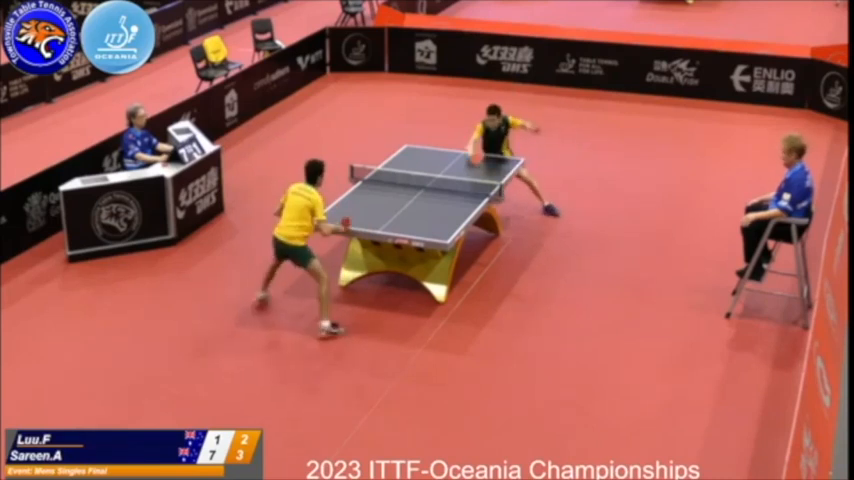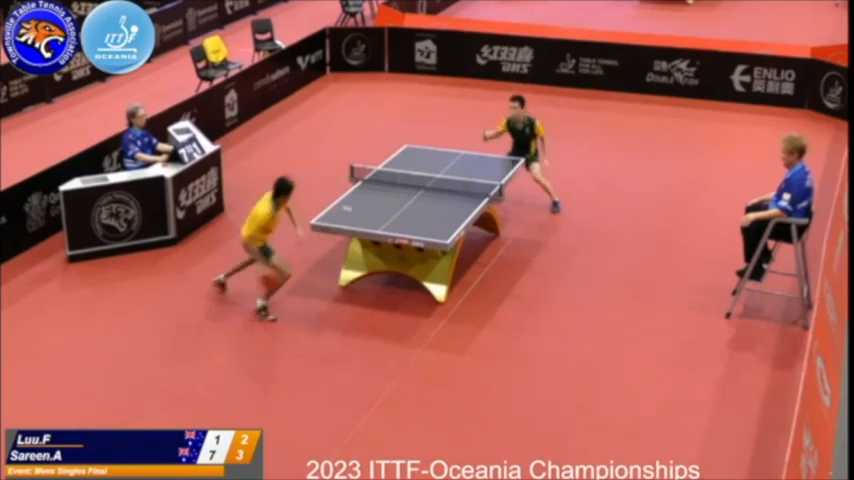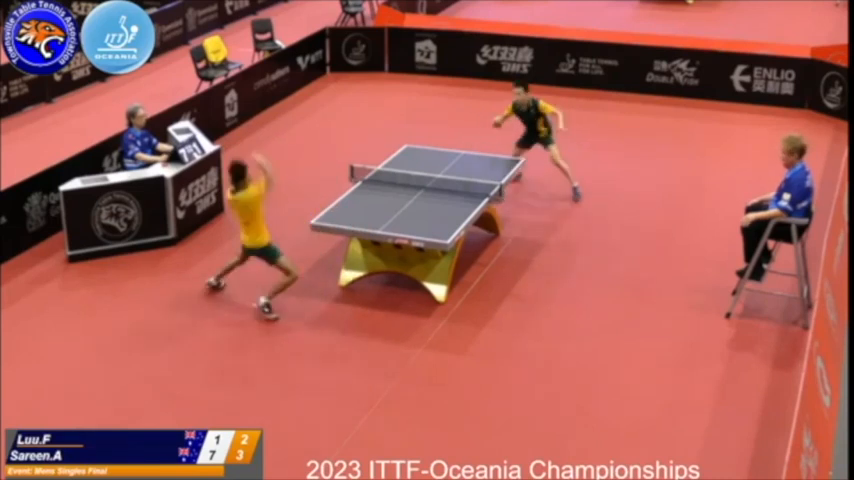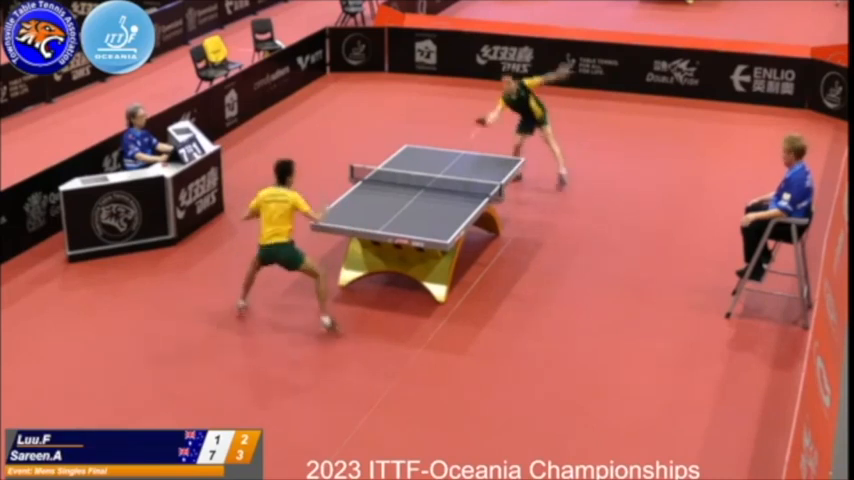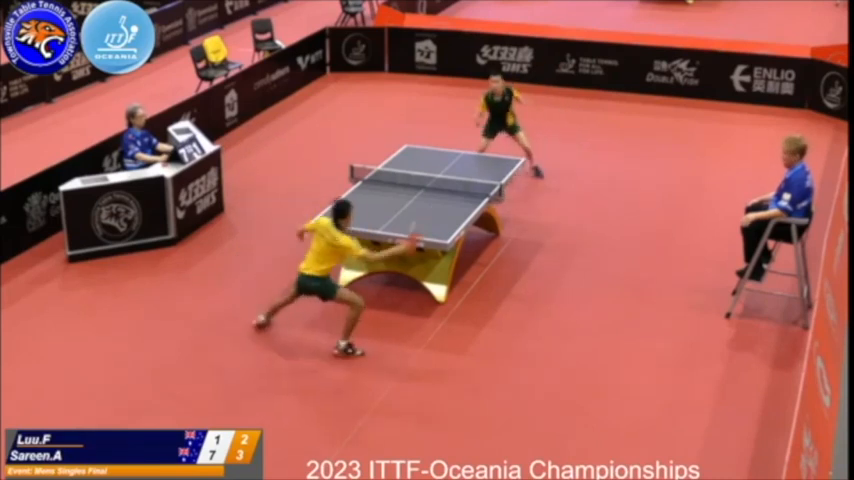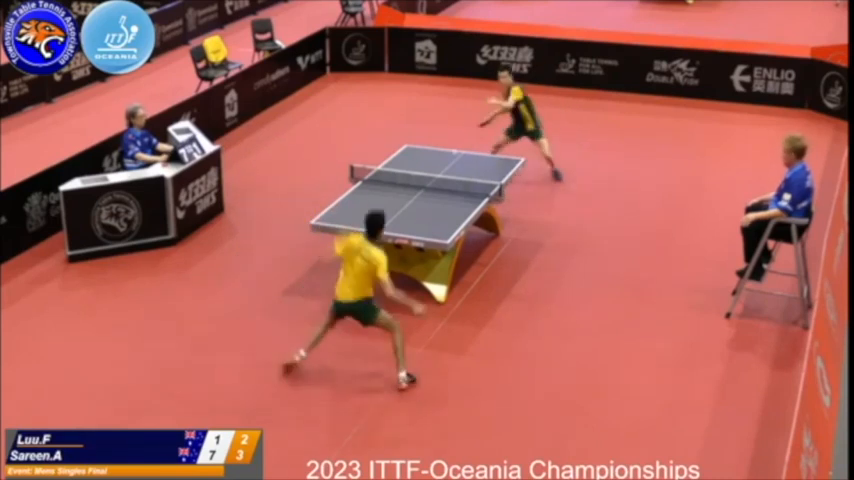
dt=0.4s
person 1, frame 1
left shoulder: (293, 188)
right shoulder: (316, 198)
left elbow: (278, 212)
right elbow: (323, 230)
right wrist: (339, 229)
left hip: (279, 238)
right hip: (296, 244)
left knee: (275, 264)
right knee: (323, 279)
left ankle: (261, 296)
right ankle: (325, 324)
person 1, frame 2
left shoulder: (274, 196)
right shoulder: (264, 213)
left elbow: (287, 207)
right elbow: (248, 242)
left wrist: (296, 227)
right wrist: (264, 265)
left hip: (257, 239)
right hip: (255, 243)
left knee: (254, 259)
right knee: (285, 273)
left ankle: (222, 279)
right ankle: (261, 305)
person 1, frame 3
left shoulder: (230, 196)
right shoulder: (252, 194)
right elbow: (270, 182)
right wrist: (262, 165)
left hip: (247, 243)
right hip: (262, 244)
left knee: (241, 259)
right knee: (292, 274)
left ankle: (214, 281)
right ankle: (264, 302)
person 1, frame 4
left shoulder: (263, 194)
right shoulder: (293, 197)
left elbow: (247, 216)
right elbow: (314, 218)
right wrist: (321, 212)
left hip: (266, 247)
right hip: (284, 247)
left knee: (254, 266)
right knee: (319, 275)
left ankle: (242, 302)
right ankle: (325, 319)
person 1, frame 5
left shoulder: (321, 223)
right shoulder: (345, 242)
left elbow: (300, 231)
right elbow: (373, 257)
left wrist: (300, 234)
right wrist: (400, 248)
left hip: (303, 275)
right hip: (320, 281)
left knee: (290, 297)
right knee: (358, 304)
left ankle: (264, 318)
right ankle: (343, 344)
person 1, frame 6
left shoulder: (352, 240)
right shoulder: (379, 257)
right elbow: (389, 291)
right wrist: (412, 304)
left hip: (341, 301)
right hip: (361, 304)
left knee: (327, 326)
right knee: (396, 329)
left ankle: (299, 358)
right ankle: (402, 375)
person 2, frame 1
left shoulder: (797, 177)
right shoulder: (798, 170)
left elbow: (784, 211)
right elbow: (781, 194)
left wrist: (755, 216)
right wrist: (760, 199)
right hip: (791, 214)
left knee: (750, 226)
right knee: (751, 209)
left ankle: (756, 267)
right ankle: (763, 256)
person 2, frame 2
left shoulder: (797, 178)
right shoulder: (798, 170)
left elbow: (784, 211)
right elbow: (782, 194)
left wrist: (755, 216)
right wrist: (760, 199)
right hip: (791, 214)
left knee: (750, 226)
right knee: (751, 209)
left ankle: (756, 267)
right ankle: (764, 256)
person 2, frame 3
left shoulder: (797, 177)
right shoulder: (798, 170)
left elbow: (784, 211)
right elbow: (782, 194)
left wrist: (755, 216)
right wrist: (760, 199)
right hip: (791, 214)
left knee: (750, 226)
right knee: (751, 208)
left ankle: (756, 267)
right ankle: (764, 256)
person 2, frame 4
left shoulder: (797, 178)
right shoulder: (799, 170)
left elbow: (783, 211)
right elbow: (781, 194)
left wrist: (755, 216)
right wrist: (760, 199)
right hip: (791, 213)
left knee: (750, 226)
right knee: (751, 209)
left ankle: (756, 267)
right ankle: (764, 256)
person 2, frame 5
left shoulder: (797, 178)
right shoulder: (798, 170)
left elbow: (784, 211)
right elbow: (781, 194)
left wrist: (755, 216)
right wrist: (760, 199)
right hip: (790, 213)
left knee: (749, 226)
right knee: (751, 209)
left ankle: (756, 267)
right ankle: (764, 256)
person 2, frame 6
left shoulder: (797, 178)
right shoulder: (799, 170)
left elbow: (784, 211)
right elbow: (781, 194)
left wrist: (755, 216)
right wrist: (760, 199)
right hip: (791, 213)
left knee: (750, 226)
right knee: (751, 209)
left ankle: (756, 267)
right ankle: (764, 256)
person 3, frame 1
left shoulder: (507, 121)
right shoulder: (482, 126)
left elbow: (522, 123)
right elbow: (472, 142)
left wrist: (531, 128)
right wrist: (470, 152)
left hip: (506, 157)
left knee: (527, 178)
left ankle: (546, 205)
person 3, frame 2
left shoulder: (534, 124)
right shoulder: (508, 122)
left elbow: (542, 138)
right elbow: (498, 133)
left wrist: (543, 156)
right wrist: (488, 135)
left hip: (530, 154)
right hip: (516, 152)
left knee: (537, 177)
left ankle: (555, 200)
person 3, frame 3
left shoulder: (537, 104)
right shoulder: (514, 106)
left elbow: (557, 112)
right elbow: (502, 118)
left wrist: (560, 124)
right wrist: (497, 120)
left hip: (544, 133)
right hip: (530, 133)
left knee: (555, 159)
right knee: (514, 156)
left ankle: (575, 185)
person 3, frame 4
left shoulder: (523, 85)
right shoulder: (504, 98)
left elbow: (542, 80)
right elbow: (496, 113)
left wrist: (559, 75)
right wrist: (488, 121)
left hip: (539, 115)
right hip: (526, 118)
left knee: (550, 141)
right knee: (517, 145)
left ankle: (562, 172)
person 3, frame 5
left shoulder: (510, 92)
right shoulder: (487, 97)
left elbow: (519, 99)
right elbow: (481, 113)
right wrist: (478, 119)
left hip: (509, 122)
right hip: (493, 123)
left knee: (526, 146)
right knee: (482, 149)
left ankle: (533, 165)
person 3, frame 6
left shoulder: (516, 89)
right shoulder: (508, 91)
left elbow: (509, 106)
left wrist: (496, 101)
right wrist: (492, 115)
left hip: (532, 126)
right hip: (519, 125)
left knee: (546, 154)
right knee: (497, 146)
left ankle: (554, 168)
